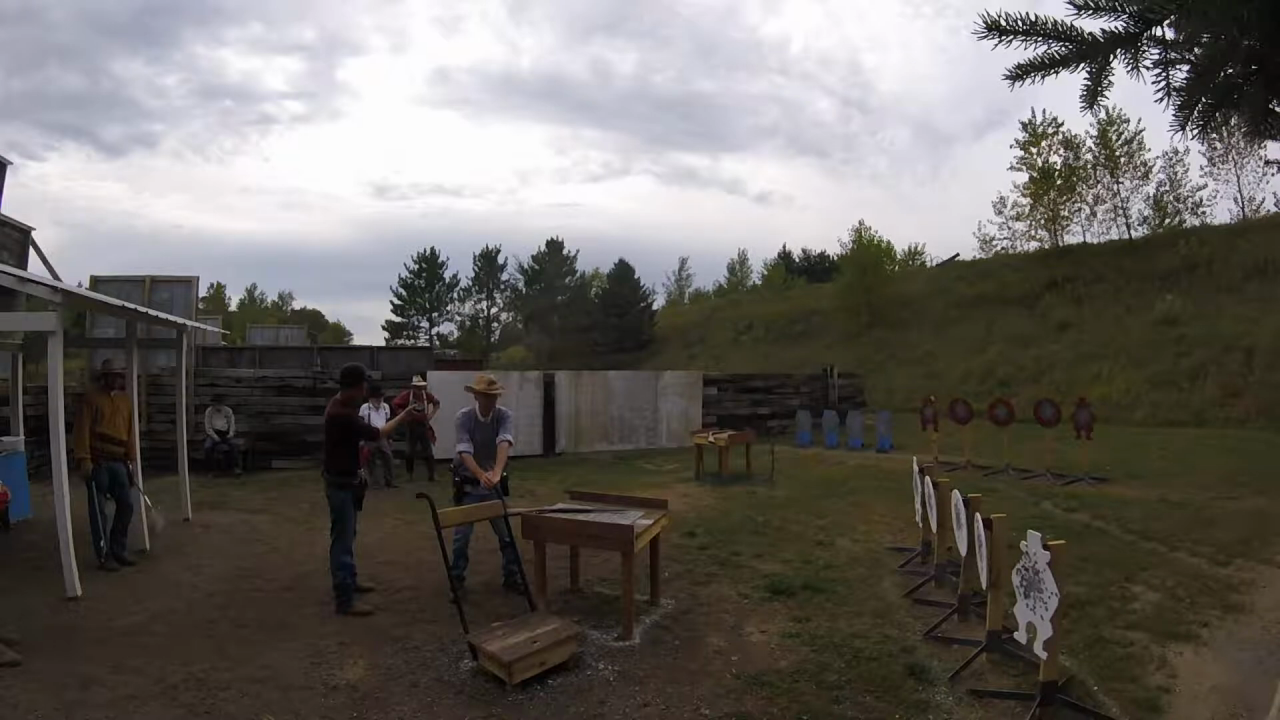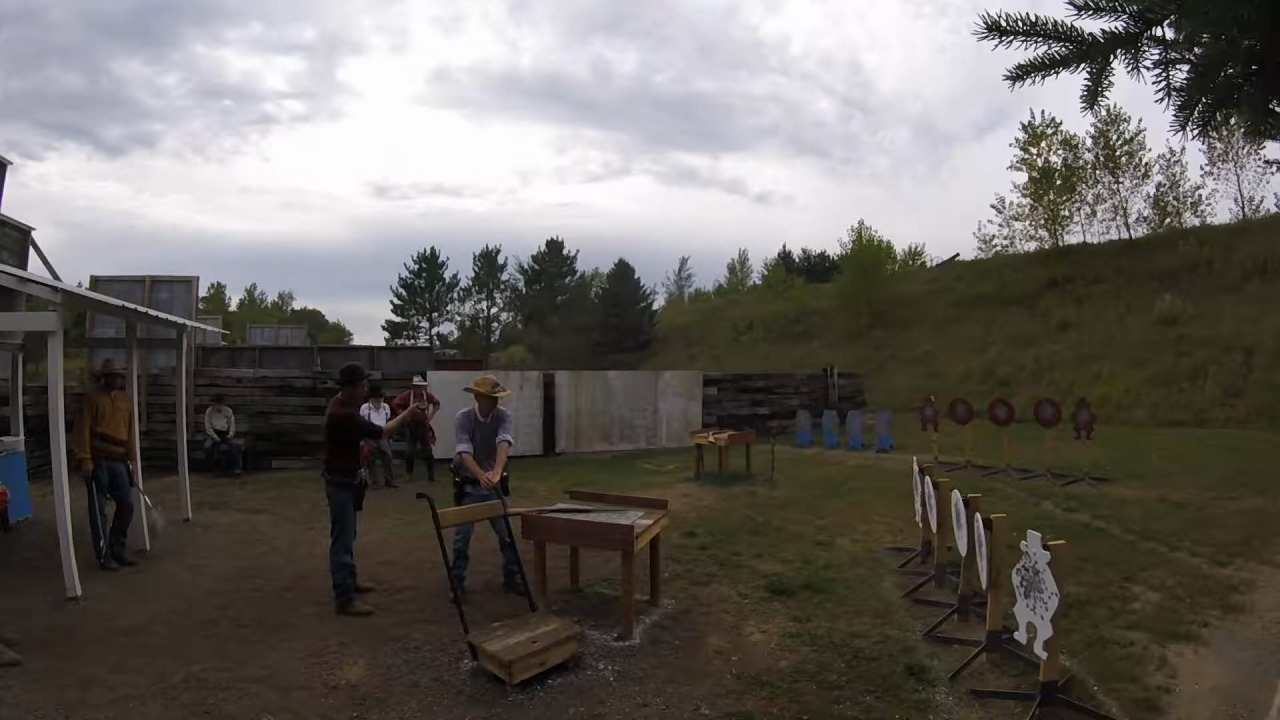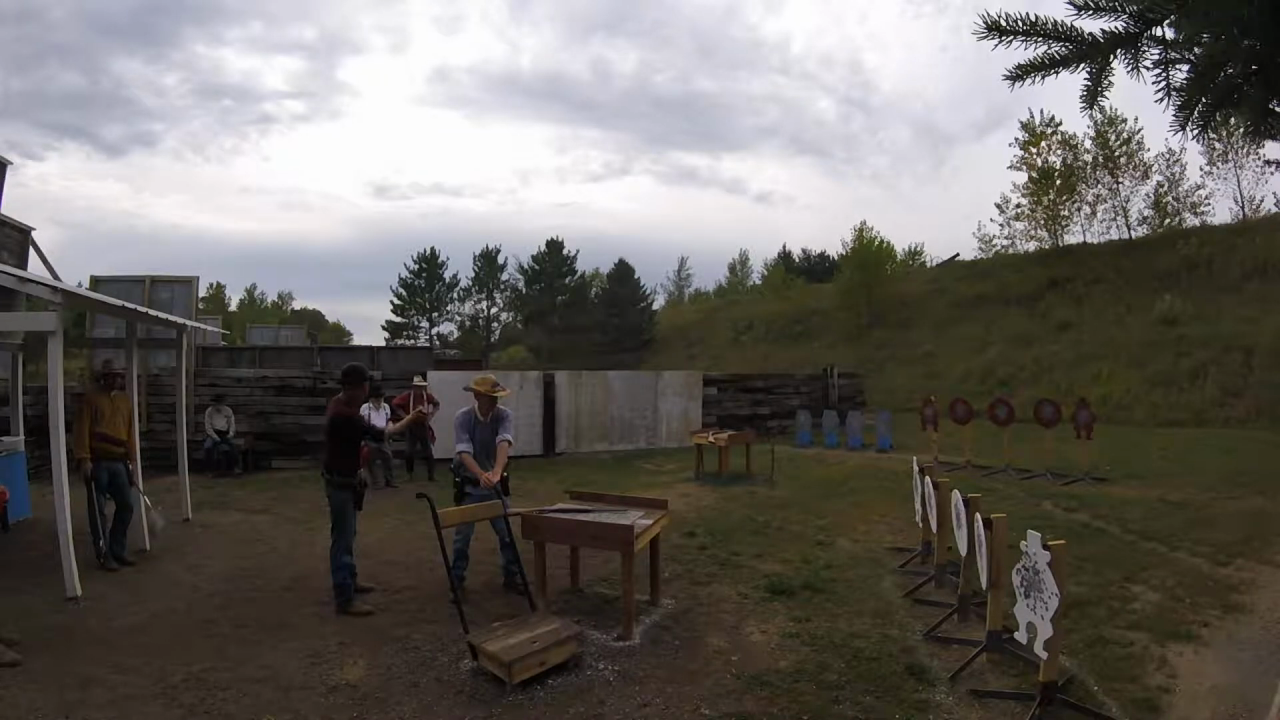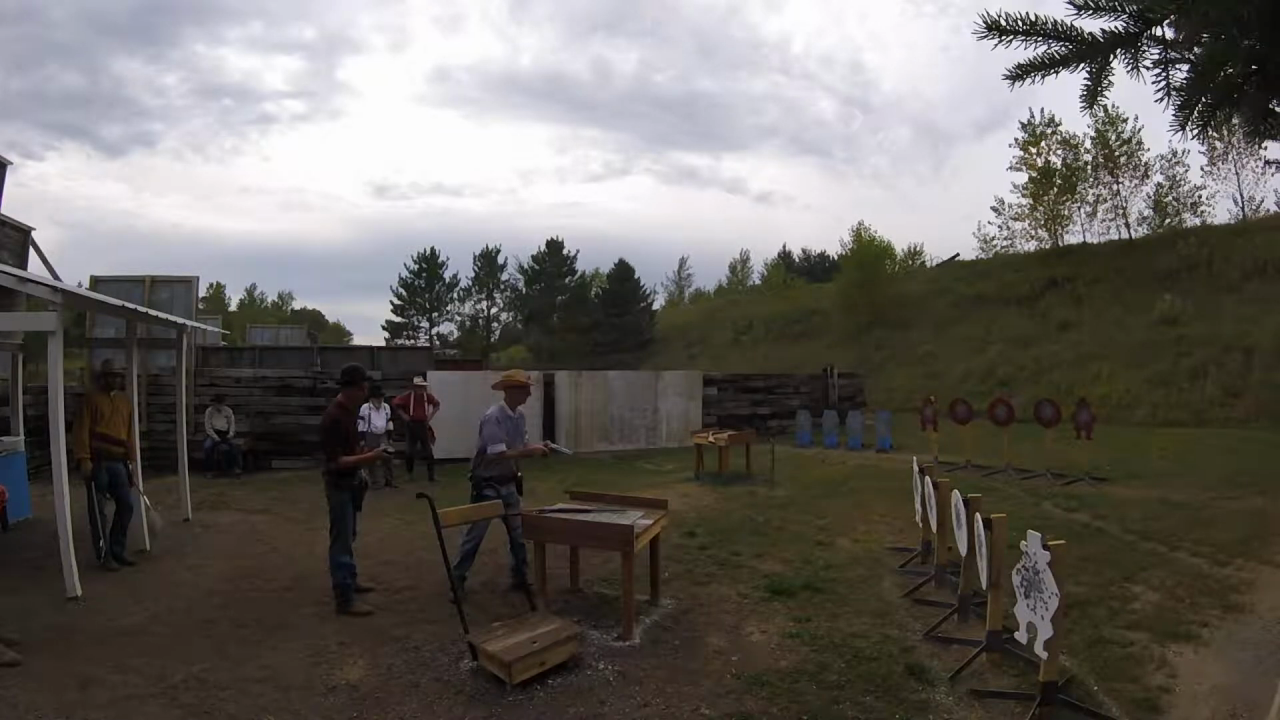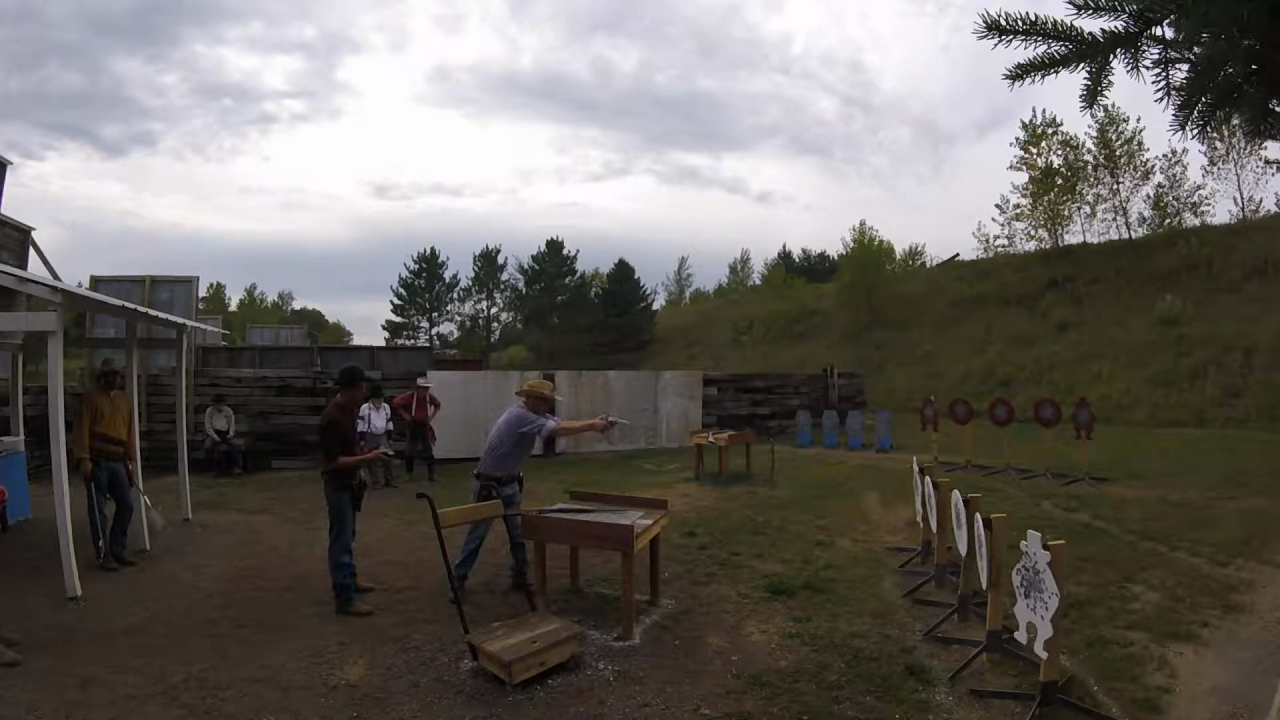
dt=1s
person 1, frame 1
left shoulder: (342, 406)
right shoulder: (341, 414)
right elbow: (377, 434)
right wrist: (405, 416)
left hip: (346, 478)
right hip: (340, 482)
left knee: (347, 535)
right knee: (342, 539)
left ankle: (350, 580)
right ankle: (344, 600)
person 1, frame 2
left shoulder: (341, 405)
right shoulder: (343, 414)
right elbow: (380, 432)
right wrist: (407, 415)
left hip: (347, 478)
right hip: (340, 481)
left knee: (348, 535)
right knee: (342, 539)
left ankle: (349, 580)
right ankle: (344, 600)
person 1, frame 3
left shoulder: (340, 404)
right shoulder: (344, 415)
right elbow: (380, 434)
right wrist: (411, 419)
left hip: (346, 479)
right hip: (340, 482)
left knee: (347, 535)
right knee: (342, 539)
left ankle: (350, 580)
right ankle: (344, 600)
person 1, frame 4
left shoulder: (350, 410)
right shoulder: (333, 417)
right elbow: (335, 461)
left wrist: (365, 453)
right wrist: (368, 457)
left hip: (350, 481)
right hip: (338, 484)
left knee: (348, 536)
right knee: (341, 540)
left ankle: (350, 580)
right ankle: (344, 600)
person 1, frame 5
left shoulder: (350, 410)
right shoulder: (332, 418)
right elbow: (334, 461)
left wrist: (363, 454)
right wrist: (366, 458)
left hip: (349, 481)
right hip: (338, 484)
left knee: (348, 536)
right knee: (341, 540)
left ankle: (350, 580)
right ankle: (344, 599)
person 2, frame 1
left shoulder: (504, 415)
right shoulder: (463, 417)
left elbow: (504, 444)
right elbow: (464, 452)
left wrist: (496, 472)
right wrist: (481, 475)
left hip: (495, 483)
right hip: (468, 484)
left knee: (506, 533)
right knee: (462, 535)
left ankle: (511, 577)
right ankle: (457, 581)
person 2, frame 2
left shoulder: (504, 416)
right shoulder: (463, 418)
left elbow: (504, 444)
right elbow: (464, 452)
left wrist: (496, 472)
right wrist: (481, 475)
left hip: (495, 484)
right hip: (469, 485)
left knee: (506, 533)
right knee: (462, 535)
left ankle: (511, 577)
right ankle: (457, 582)
person 2, frame 3
left shoulder: (504, 415)
right shoulder: (463, 418)
left elbow: (504, 444)
right elbow: (464, 453)
left wrist: (496, 472)
right wrist: (481, 475)
left hip: (495, 485)
right hip: (469, 486)
left knee: (506, 533)
right knee: (463, 535)
left ankle: (511, 577)
right ankle: (457, 581)
person 2, frame 4
left shoulder: (520, 415)
right shoulder: (493, 417)
right elbow: (499, 454)
left wrist: (534, 449)
right wrist: (529, 452)
left hip: (509, 484)
right hip: (487, 486)
left knee: (518, 534)
right knee: (475, 535)
left ankle: (520, 578)
right ankle: (458, 580)
person 2, frame 5
left shoulder: (533, 415)
right shoulder: (520, 416)
left elbow: (561, 423)
right elbow: (558, 431)
left wrist: (594, 422)
right wrist: (591, 425)
left hip: (509, 483)
right hip: (490, 484)
left knee: (518, 533)
right knee: (477, 534)
left ankle: (520, 578)
right ankle: (458, 580)
person 3, frame 1
left shoulder: (125, 400)
right shoulder: (92, 399)
right elbow: (82, 430)
left wrist: (131, 459)
right wrist: (84, 459)
left hip: (118, 462)
right hip: (98, 462)
left knee: (126, 506)
right knee: (98, 510)
left ankle: (118, 550)
right ankle: (104, 556)
person 3, frame 2
left shoulder: (125, 400)
right shoulder: (92, 398)
right elbow: (82, 430)
left wrist: (131, 458)
right wrist: (84, 460)
left hip: (118, 462)
right hip: (98, 462)
left knee: (126, 506)
right knee: (98, 510)
left ankle: (117, 550)
right ankle: (104, 555)
person 3, frame 3
left shoulder: (125, 400)
right shoulder: (91, 399)
right elbow: (81, 430)
left wrist: (130, 458)
right wrist: (83, 459)
left hip: (118, 462)
right hip: (97, 462)
left knee: (126, 506)
right knee: (98, 510)
left ankle: (117, 550)
right ankle: (104, 555)
person 3, frame 4
left shoulder: (125, 400)
right shoulder: (92, 398)
right elbow: (81, 430)
left wrist: (130, 458)
right wrist: (83, 459)
left hip: (118, 462)
right hip: (97, 462)
left knee: (126, 506)
right knee: (98, 510)
left ankle: (117, 550)
right ankle: (104, 555)
person 3, frame 5
left shoulder: (124, 400)
right shoulder: (92, 398)
right elbow: (82, 429)
left wrist: (130, 459)
right wrist: (83, 458)
left hip: (118, 462)
right hip: (97, 461)
left knee: (126, 506)
right knee: (98, 510)
left ankle: (118, 550)
right ankle: (104, 555)
